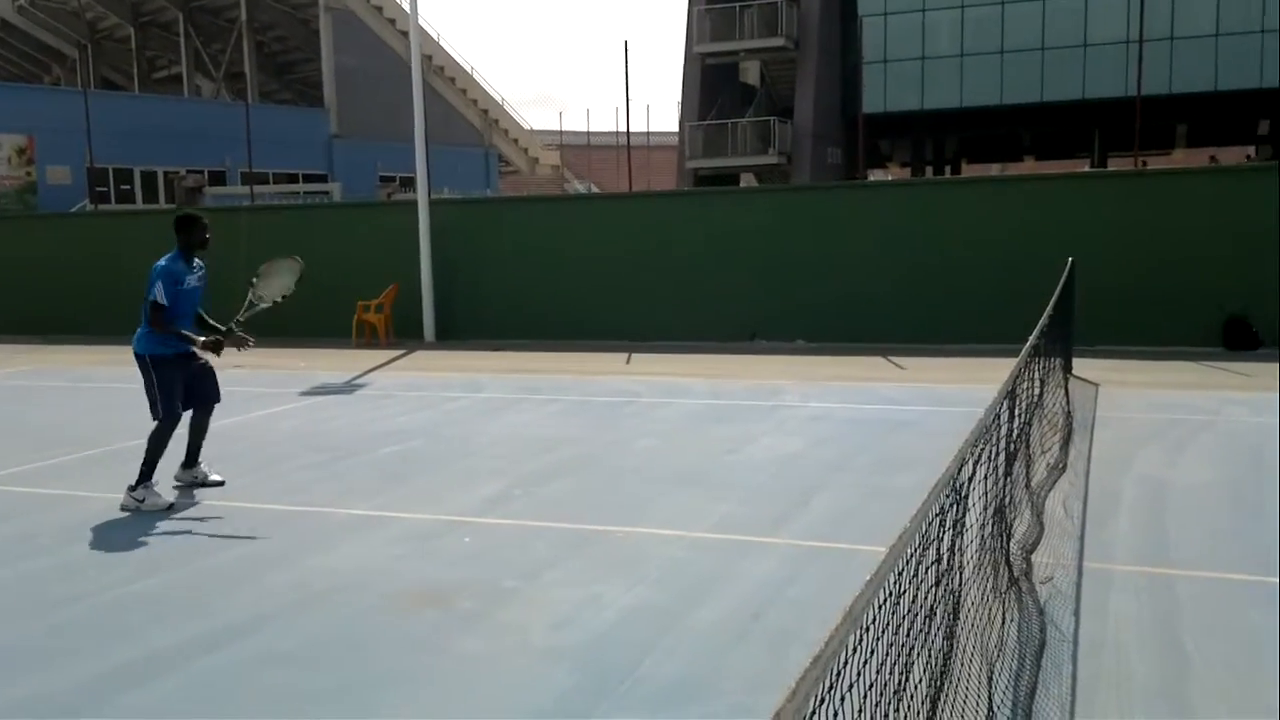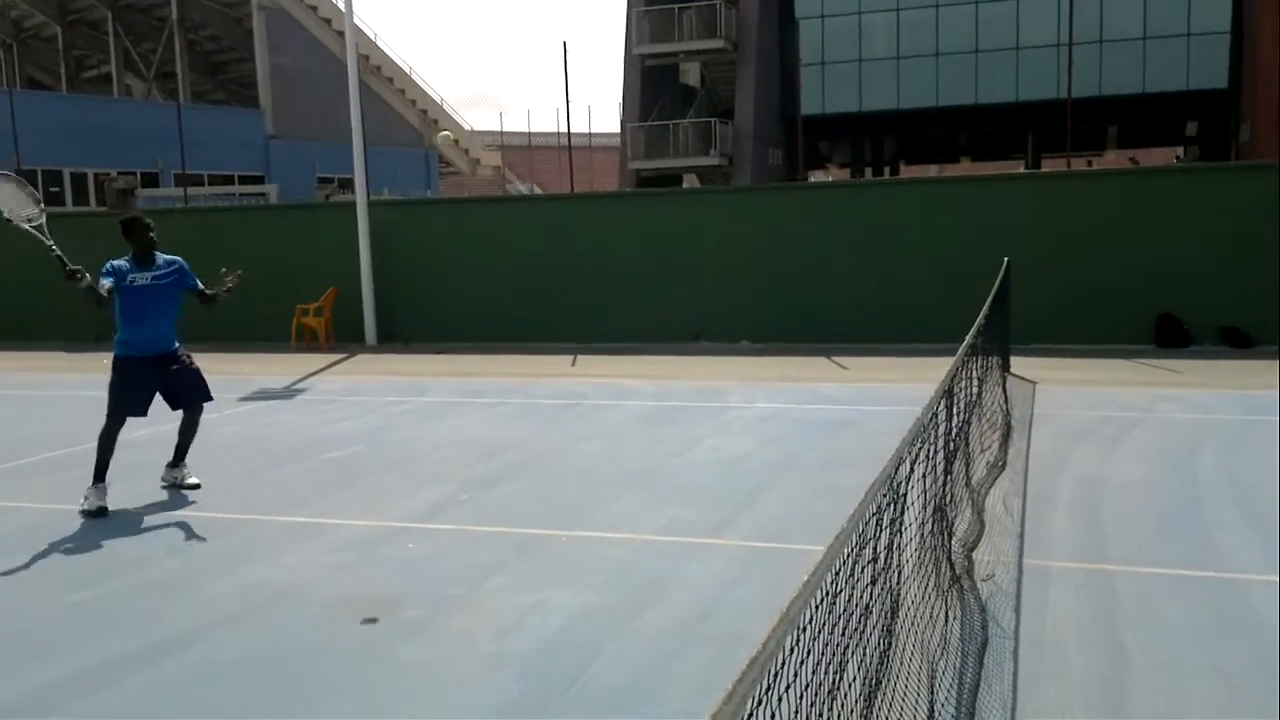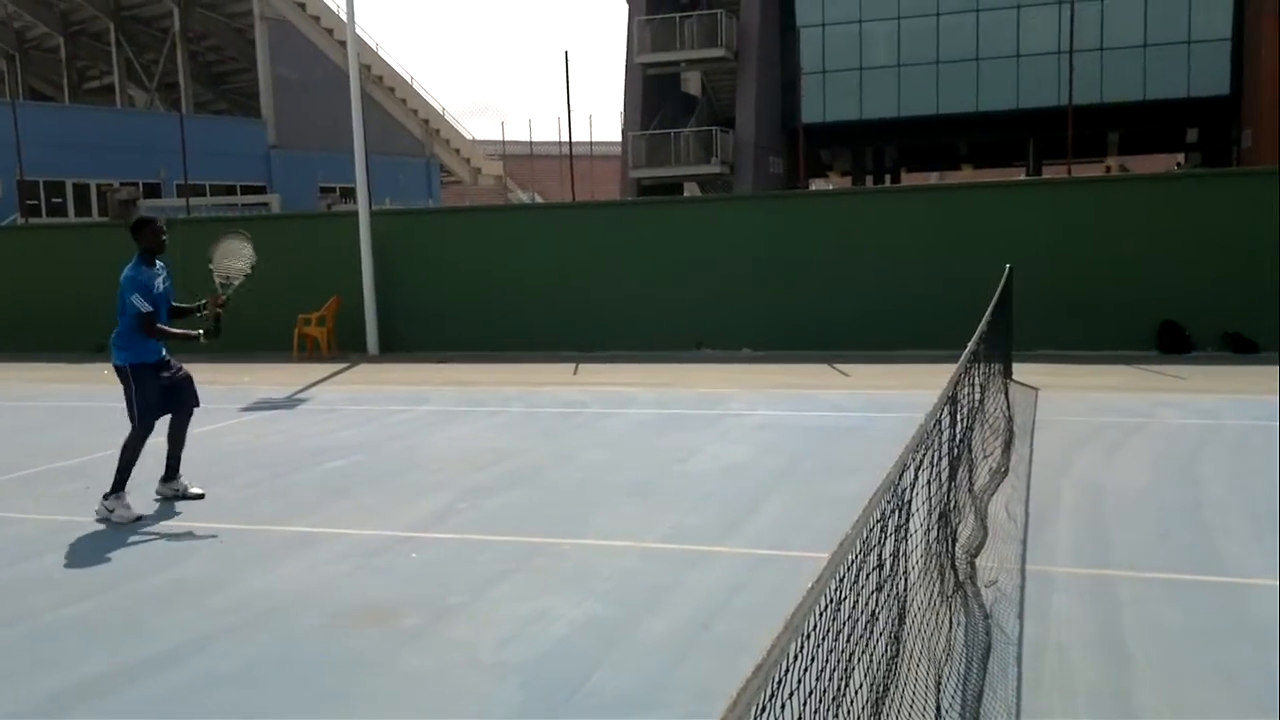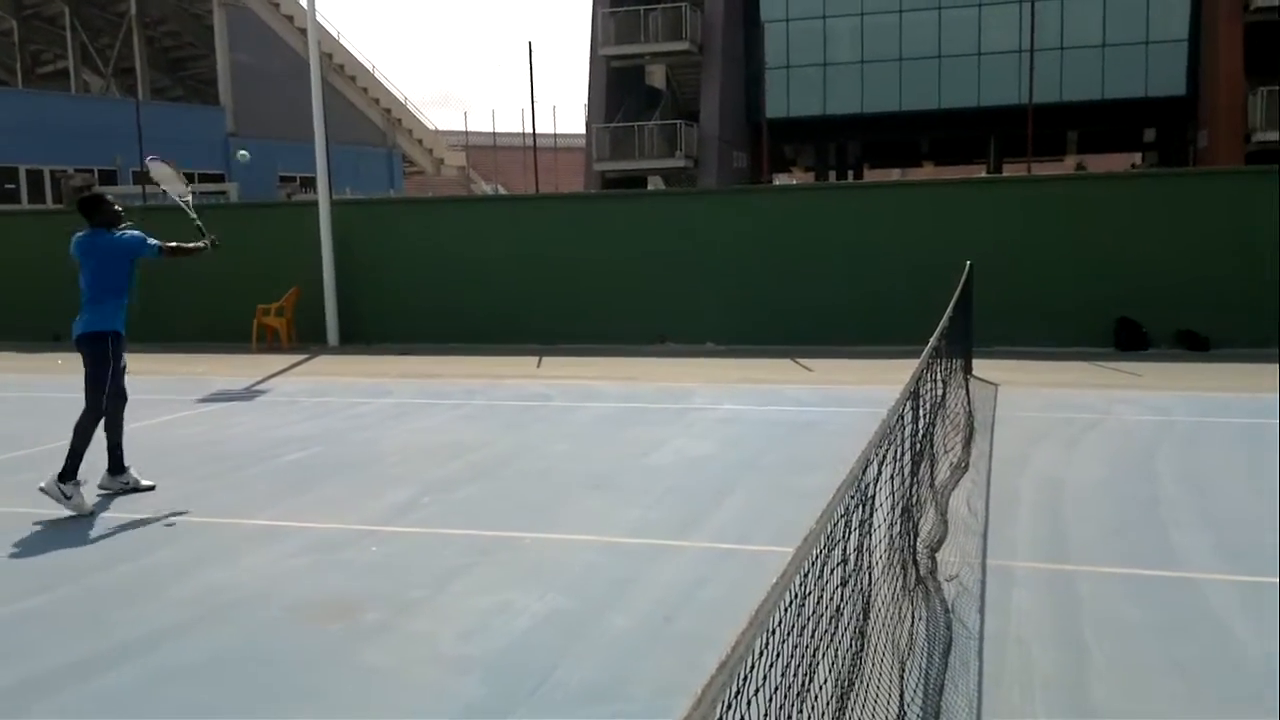
dt=0.7s
person 1, frame 1
left shoulder: (199, 268)
right shoulder: (165, 270)
right elbow: (155, 321)
left wrist: (225, 332)
right wrist: (197, 341)
left hip: (184, 351)
right hip: (156, 353)
left knee: (205, 404)
right knee: (169, 417)
left ankle: (190, 468)
right ankle: (139, 489)
person 1, frame 2
left shoulder: (176, 266)
right shoulder: (116, 269)
left elbow: (203, 297)
right elbow: (102, 297)
left wrist: (219, 292)
right wrist: (87, 285)
left hip: (169, 352)
right hip: (131, 356)
left knee: (195, 405)
right knee: (116, 418)
left ankle: (175, 468)
right ankle: (97, 486)
person 1, frame 3
left shoulder: (161, 270)
right shoulder: (134, 279)
left elbow: (167, 311)
right elbow: (149, 330)
left wrist: (202, 307)
right wrist: (197, 336)
left hip: (158, 357)
right hip: (133, 361)
left knee: (184, 408)
right knee: (143, 426)
left ankle: (171, 480)
right ankle: (113, 498)
person 1, frame 4
left shoulder: (80, 242)
right shoulder: (124, 240)
right elbow: (172, 250)
right wrist: (204, 245)
left hip: (96, 330)
right hip: (103, 332)
left knee: (115, 402)
right knee: (98, 405)
left ankle: (116, 472)
right ankle: (65, 480)
